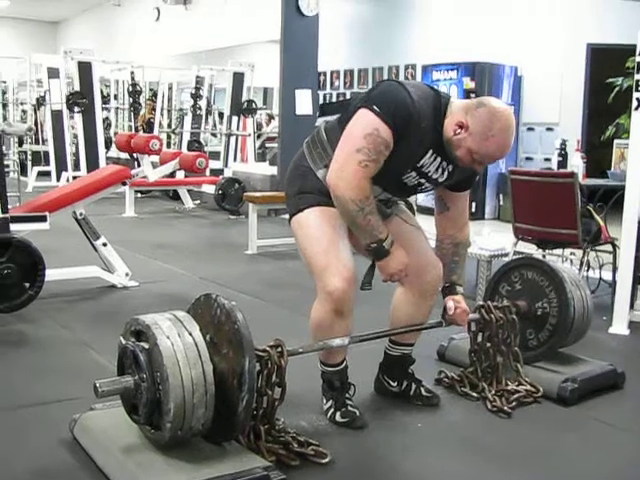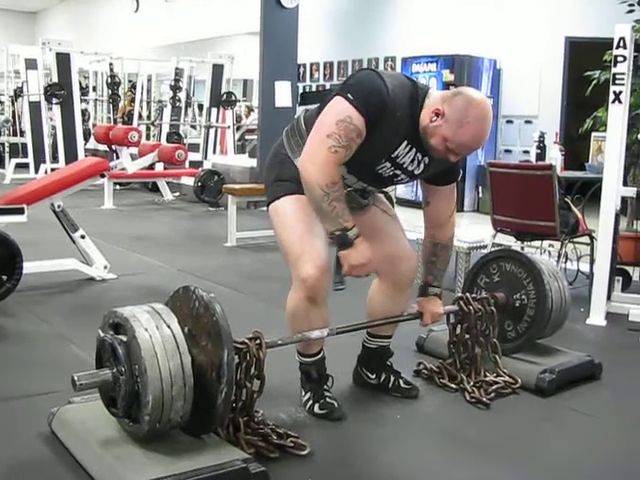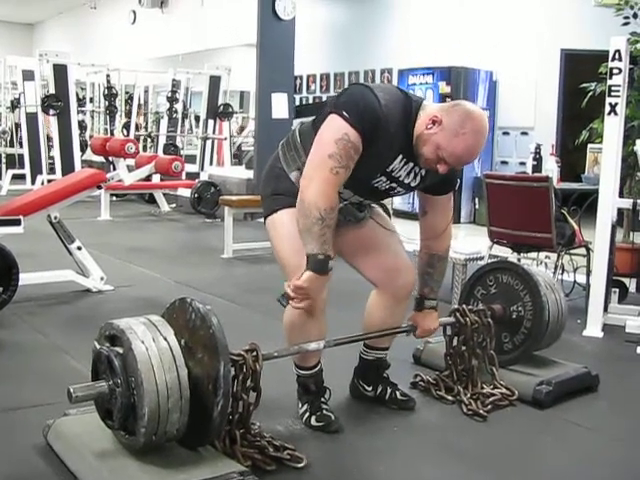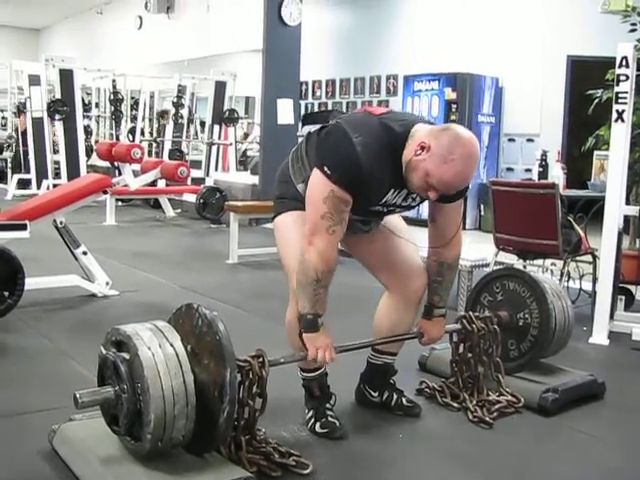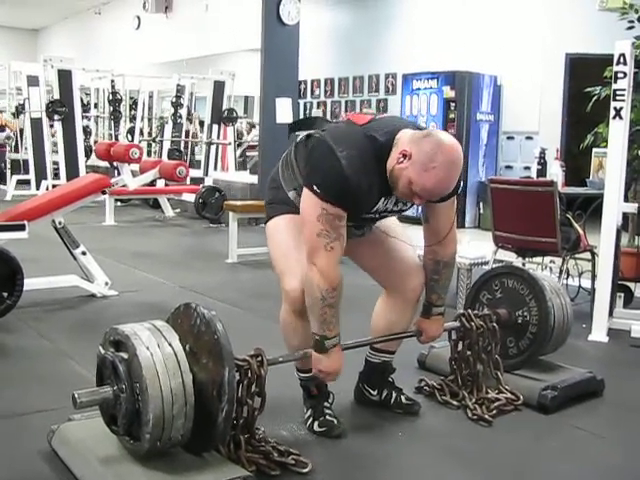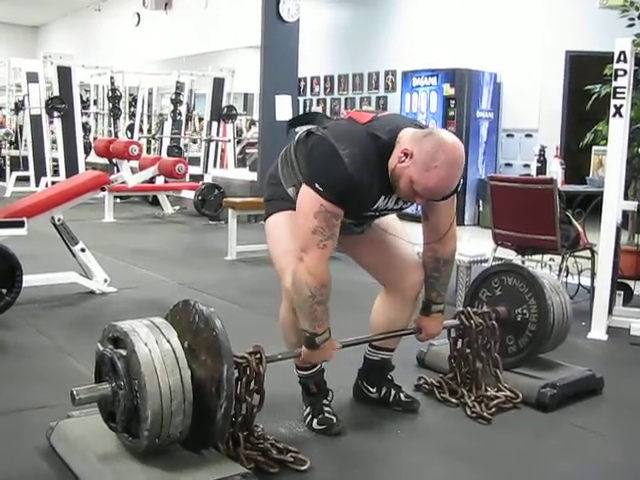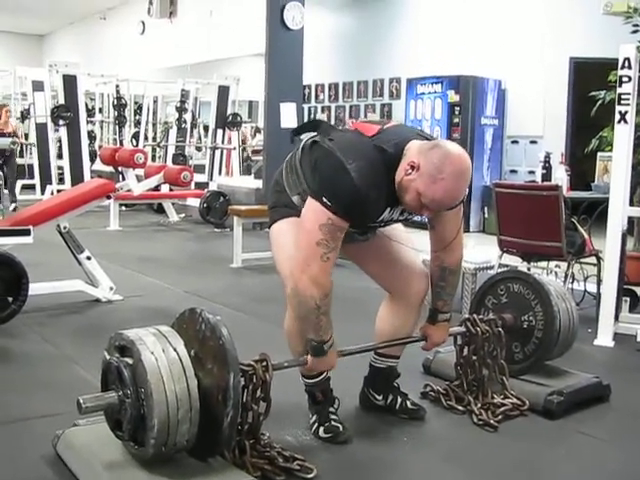
dt=0.7s
person 1, frame 1
left shoulder: (464, 162)
right shoulder: (400, 104)
left elbow: (453, 228)
right elbow: (343, 180)
left wrist: (452, 288)
right wrist: (383, 248)
left hip: (374, 196)
right hip: (320, 184)
left knee: (427, 274)
right knee: (338, 285)
left ankle: (394, 373)
right ankle: (335, 387)
person 1, frame 2
left shoulder: (445, 158)
right shoulder: (376, 93)
left elbow: (440, 224)
right elbow: (316, 165)
left wrist: (431, 292)
right wrist: (348, 240)
left hip: (353, 187)
right hip: (298, 174)
left knee: (403, 266)
right knee: (313, 273)
left ankle: (372, 366)
right ankle: (313, 379)
person 1, frame 3
left shoulder: (443, 164)
right shoulder: (370, 108)
left elbow: (436, 235)
right elbow: (317, 187)
left wrist: (427, 305)
right wrist: (319, 268)
left hip: (351, 202)
right hip: (294, 187)
left knee: (401, 279)
right knee: (309, 292)
left ankle: (369, 377)
right ankle: (310, 391)
person 1, frame 4
left shoulder: (449, 166)
right shoulder: (355, 149)
left elbow: (445, 243)
right elbow: (320, 245)
left wrist: (436, 312)
right wrist: (314, 326)
left hip: (368, 206)
right hip: (303, 193)
left knee: (413, 281)
right knee: (306, 287)
left ankle: (375, 382)
right ankle: (316, 395)
person 1, frame 5
left shoulder: (436, 169)
right shoulder: (341, 163)
left elbow: (441, 242)
right elbow: (322, 265)
left wrist: (434, 311)
right wrist: (328, 346)
left hip: (361, 208)
right hip: (296, 198)
left knee: (411, 280)
right knee: (299, 289)
left ankle: (374, 381)
right ankle: (314, 394)
person 1, frame 6
left shoulder: (437, 166)
right shoulder: (343, 162)
left elbow: (440, 239)
right elbow: (310, 261)
left wrist: (434, 308)
right wrist: (319, 339)
left hip: (361, 204)
right hip: (293, 193)
left knee: (410, 276)
right knee: (298, 288)
left ankle: (373, 379)
right ankle: (313, 391)
person 1, frame 7
left shoulder: (444, 176)
right shoulder: (351, 176)
left elbow: (447, 249)
right elbow: (311, 274)
left wrist: (440, 317)
right wrist: (322, 347)
left hip: (365, 209)
right hip: (299, 198)
left knee: (414, 283)
right knee: (302, 294)
left ankle: (379, 386)
right ankle: (320, 399)
